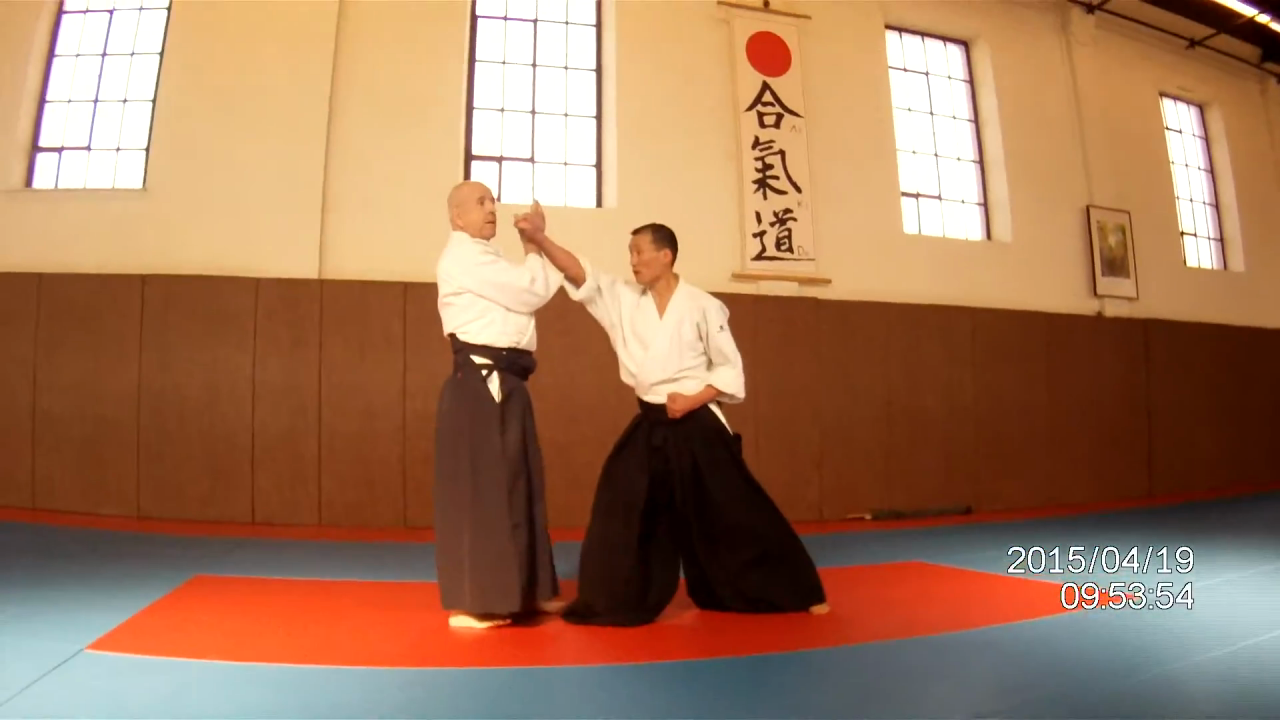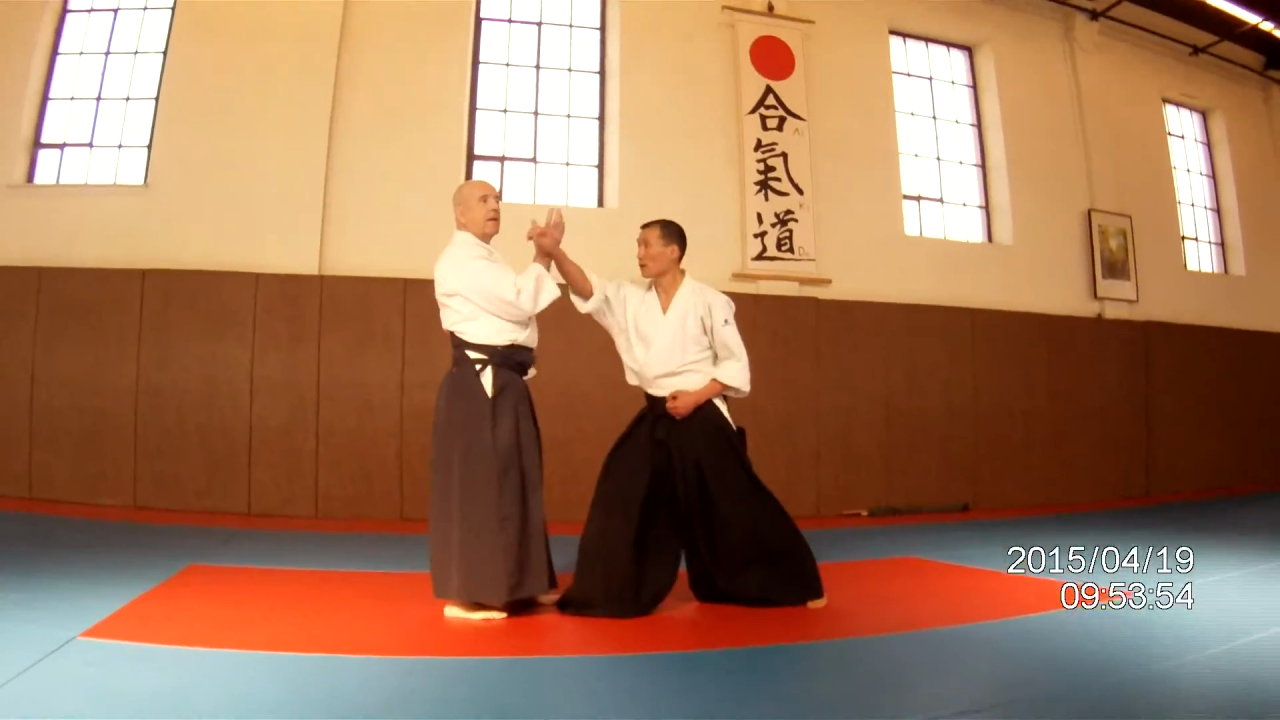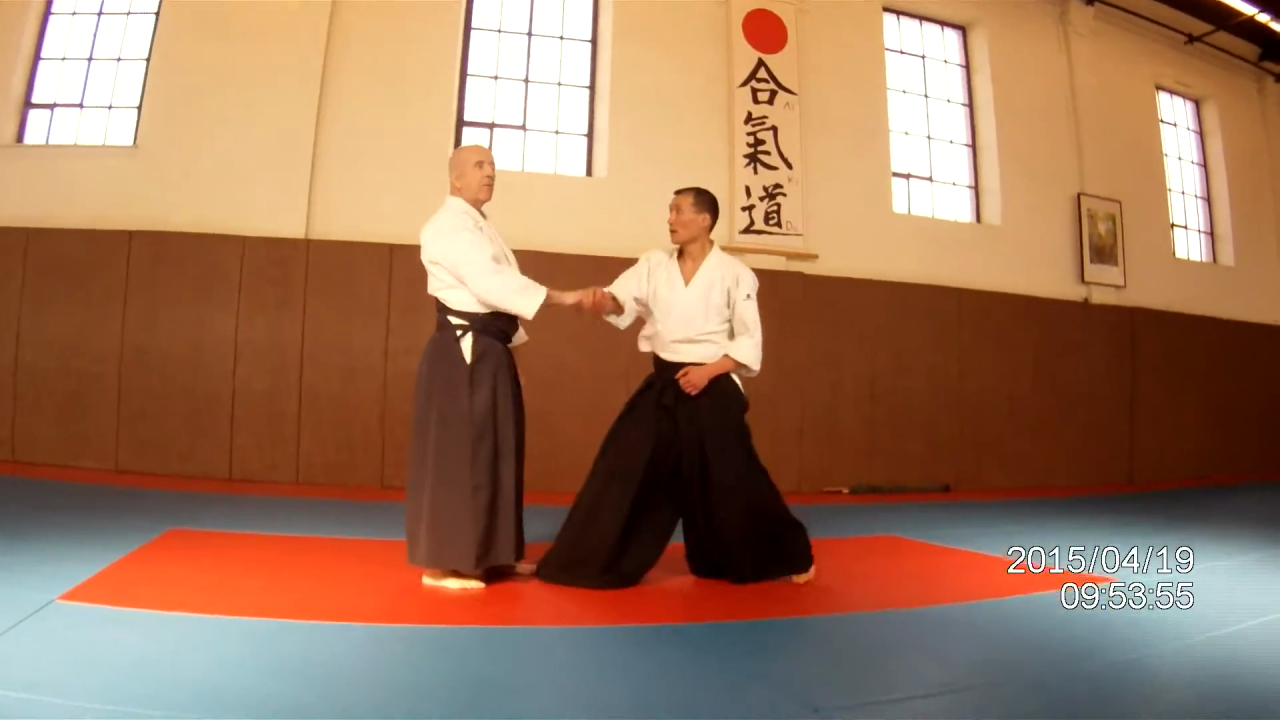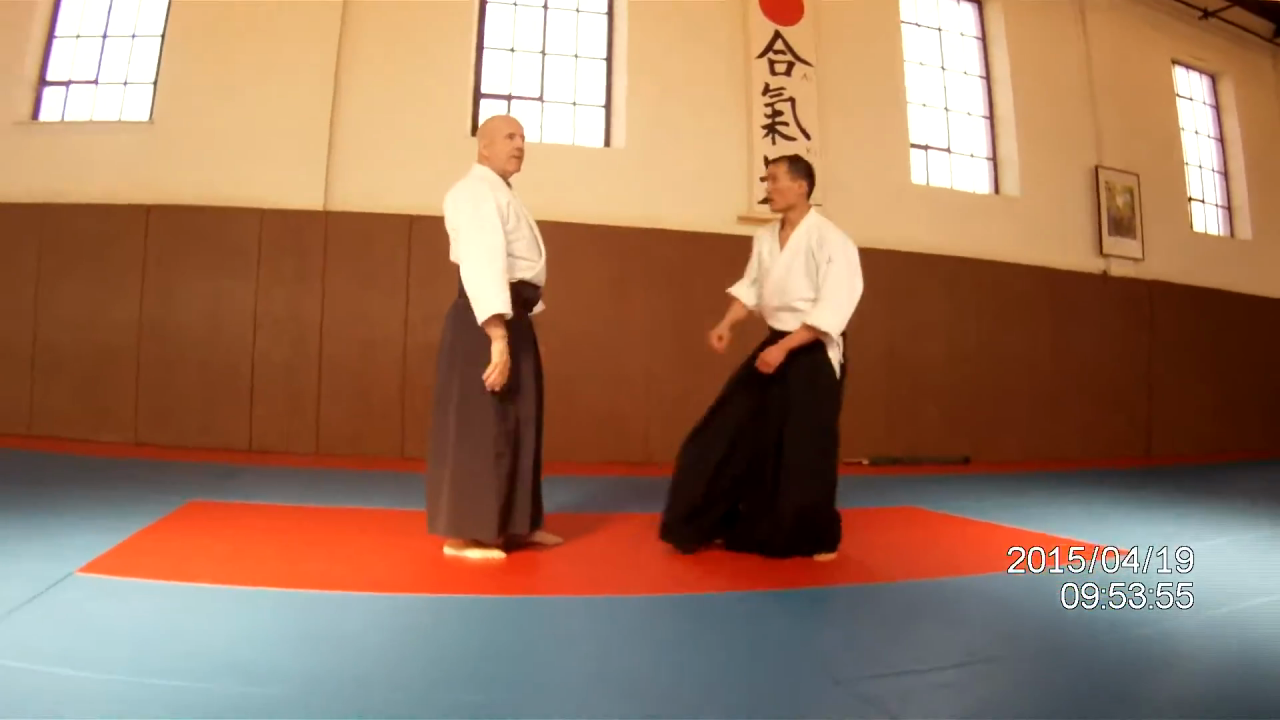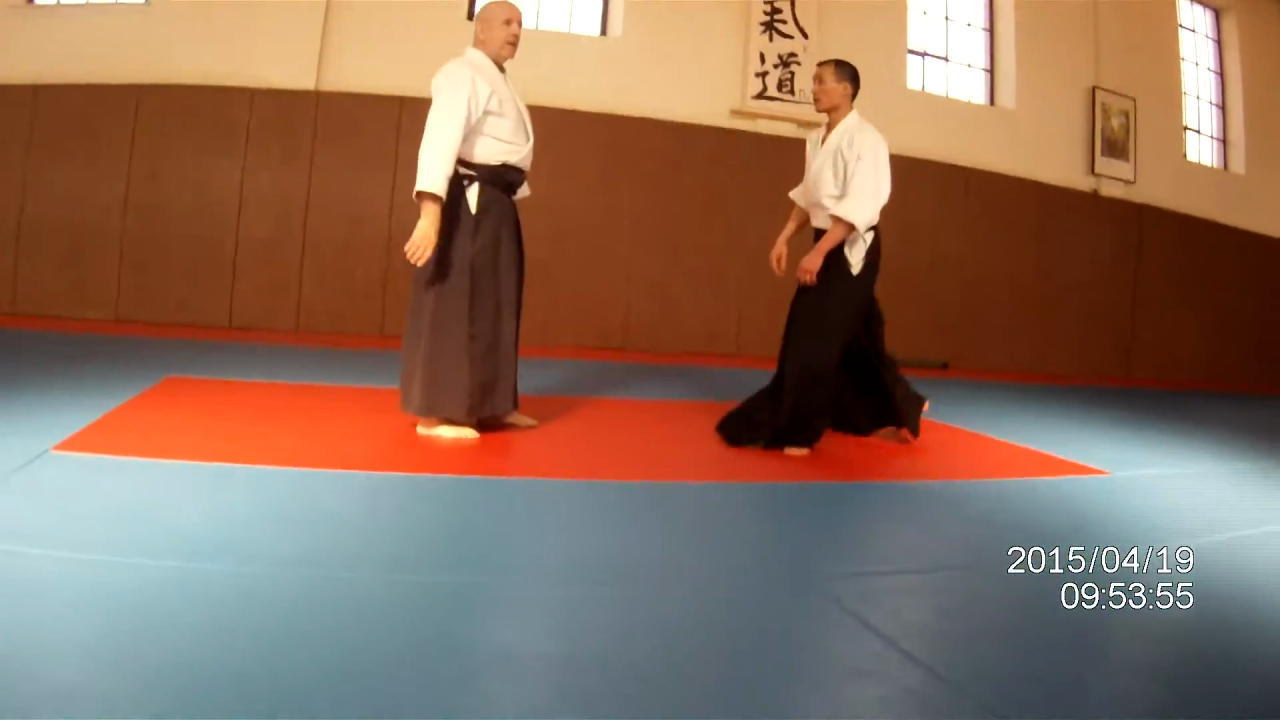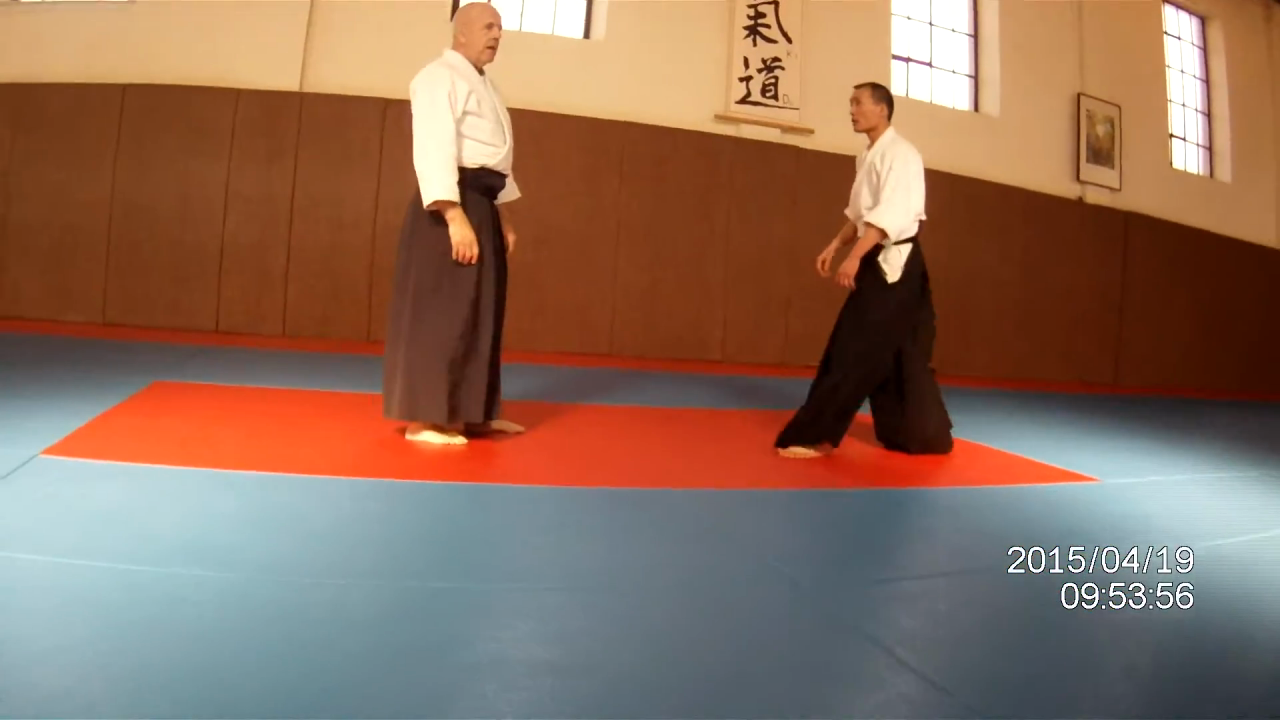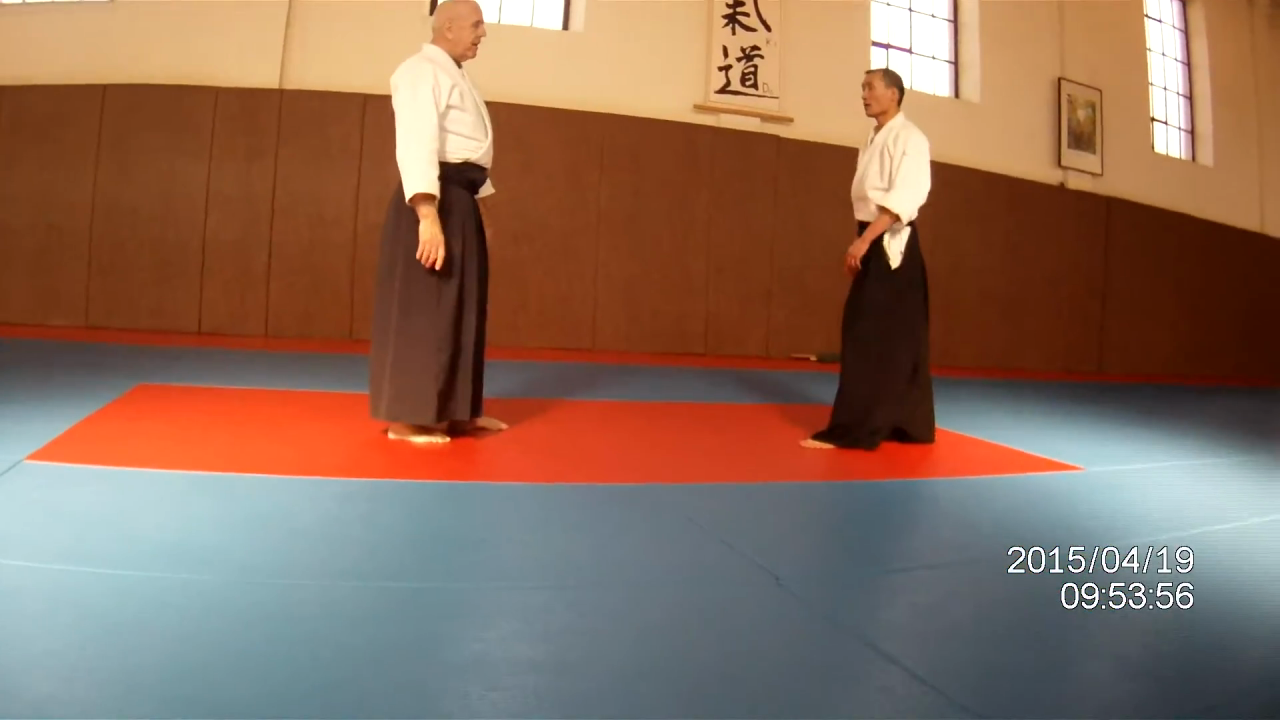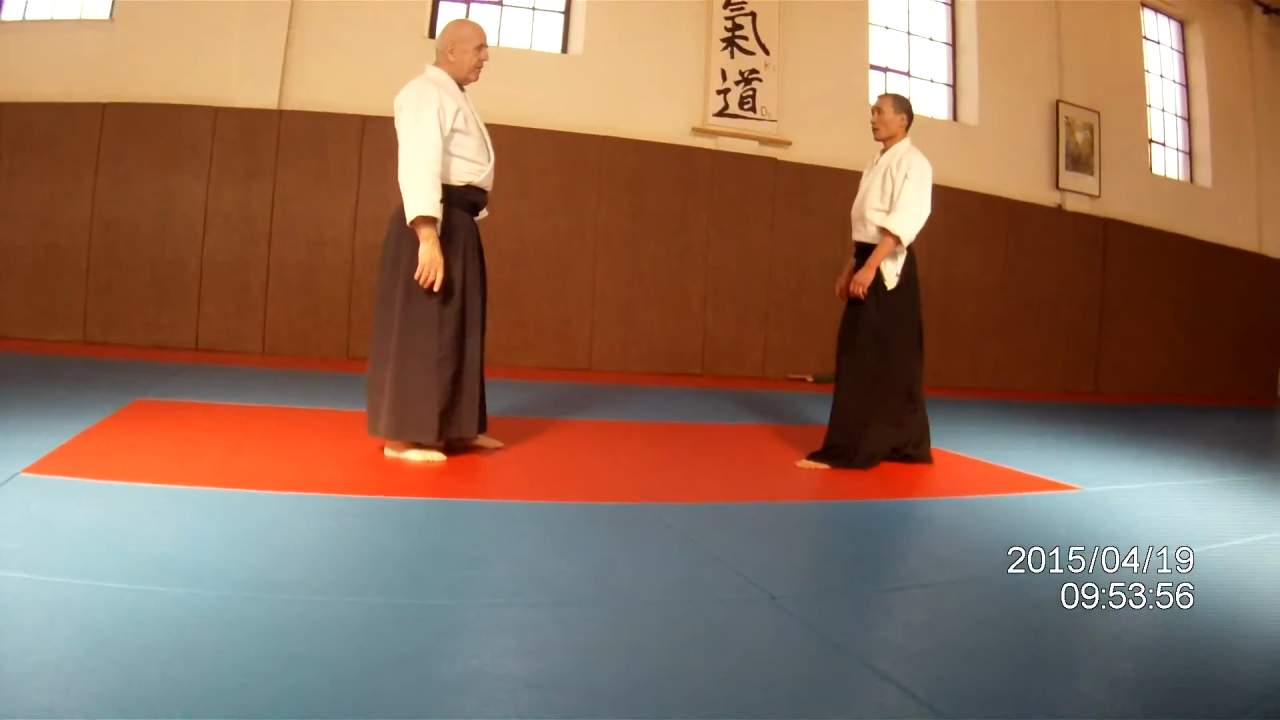
dt=0.3s
person 1, frame 1
left shoulder: (480, 257)
right shoulder: (463, 257)
left elbow: (520, 296)
right elbow: (531, 291)
right wrist: (533, 247)
left hip: (499, 386)
right hip: (480, 388)
left knee: (509, 489)
right knee: (481, 491)
left ankle: (516, 594)
right ankle: (468, 605)
person 1, frame 2
left shoulder: (483, 258)
right shoulder: (461, 258)
right elbow: (519, 300)
right wrist: (543, 254)
left hip: (503, 383)
right hip: (478, 385)
left knee: (510, 483)
right knee: (476, 486)
left ankle: (512, 586)
right ankle: (463, 596)
person 1, frame 3
left shoulder: (476, 224)
right shoulder: (450, 224)
right elbow: (491, 282)
left wrist: (504, 344)
right wrist: (559, 297)
left hip: (488, 352)
right hip: (462, 353)
left knee: (493, 454)
right knee: (457, 457)
left ankle: (486, 554)
right ankle: (440, 565)
person 1, frame 4
left shoulder: (500, 194)
right shoulder: (475, 193)
right elbow: (483, 264)
right wrist: (498, 338)
left hip: (509, 324)
right hip: (486, 323)
left knee: (512, 425)
right knee: (478, 425)
left ankle: (508, 525)
right ankle: (462, 534)
person 1, frame 5
left shoulder: (497, 81)
right shoulder: (463, 75)
right elbow: (440, 143)
right wrist: (429, 215)
left hip: (496, 205)
right hip: (467, 202)
left knee: (492, 306)
right knee: (457, 305)
left ankle: (485, 406)
right ankle: (435, 414)
person 1, frame 6
left shoulder: (481, 85)
right shoulder: (440, 78)
right elbow: (434, 151)
left wrist: (503, 217)
right wrist: (455, 217)
left hip: (481, 208)
right hip: (453, 208)
left knee: (478, 312)
right knee: (440, 311)
left ankle: (470, 414)
right ankle: (423, 419)
person 1, frame 7
left shoulder: (455, 76)
right shoulder: (422, 71)
right elbow: (415, 145)
left wrist: (479, 210)
right wrist: (428, 215)
left hip: (460, 203)
right hip: (435, 202)
left knee: (459, 309)
right knee: (422, 310)
left ankle: (455, 412)
right ankle: (406, 419)
person 1, frame 8
left shoulder: (453, 98)
right shoulder: (426, 94)
right elbow: (418, 167)
right wrist: (428, 236)
left hip: (458, 224)
right hip: (435, 223)
left knee: (457, 329)
right knee: (422, 329)
left ankle: (452, 429)
right ankle: (403, 437)
person 2, frame 1
left shoulder: (703, 306)
right shoulder: (623, 299)
left elbow: (730, 370)
right elbow: (581, 275)
left wrist: (693, 400)
right wrist: (539, 239)
left hip: (697, 425)
right hip: (650, 426)
left knee: (736, 513)
right knee: (621, 511)
left ankle: (797, 591)
right ankle: (615, 601)
person 2, frame 2
left shoulder: (708, 301)
right shoulder: (629, 299)
left elbow: (736, 365)
right elbow: (588, 289)
left wrist: (697, 397)
right wrist: (555, 252)
left hip: (702, 420)
right hip: (654, 420)
left knee: (738, 508)
right knee: (620, 501)
left ankle: (797, 585)
right ankle: (610, 594)
person 2, frame 3
left shoulder: (736, 275)
right shoulder: (655, 265)
left elbow: (748, 343)
right elbow: (624, 299)
left wrist: (709, 371)
right wrist: (602, 299)
left hip: (715, 389)
right hip: (663, 385)
left knee: (735, 480)
right knee: (623, 471)
left ankle: (787, 558)
right ankle: (593, 563)
person 2, frame 4
left shoulder: (830, 239)
right shoulder: (765, 237)
left elbow: (833, 310)
right elbow: (750, 288)
left wrist: (784, 348)
right wrist: (726, 324)
left hip: (812, 356)
right hip: (774, 347)
left knee: (804, 449)
right knee: (728, 430)
left ankle: (813, 537)
right ankle: (703, 525)
person 2, frame 5
left shoulder: (864, 139)
right shoulder: (820, 139)
left elbow: (860, 205)
left wrist: (817, 251)
right wrist: (784, 237)
left hip: (852, 250)
right hip: (834, 249)
left knee: (815, 339)
right knee: (854, 342)
left ankle: (795, 431)
right ankle: (899, 412)
person 2, frame 6
left shoulder: (900, 154)
right shoulder: (870, 155)
left elbow: (892, 214)
left wrist: (853, 257)
right wrist: (833, 246)
left hip: (895, 261)
right hip: (883, 261)
left knee: (856, 347)
right knee: (899, 355)
left ankle: (815, 434)
right ankle: (924, 433)
person 2, frame 7
left shoulder: (908, 138)
right shoulder: (875, 140)
left elbow: (904, 198)
left wrist: (864, 241)
right wrist: (860, 242)
left hip: (891, 246)
right hip: (875, 246)
left knee: (871, 336)
right knee: (896, 338)
left ankle: (849, 429)
right ankle: (907, 424)
person 2, frame 8
left shoulder: (911, 162)
right shoulder: (879, 162)
left elbow: (904, 222)
left wrist: (870, 267)
right wrist: (850, 268)
left hip: (888, 269)
right hip: (870, 265)
left knee: (867, 358)
right knee: (889, 358)
left ankle: (846, 450)
right ankle: (904, 443)
